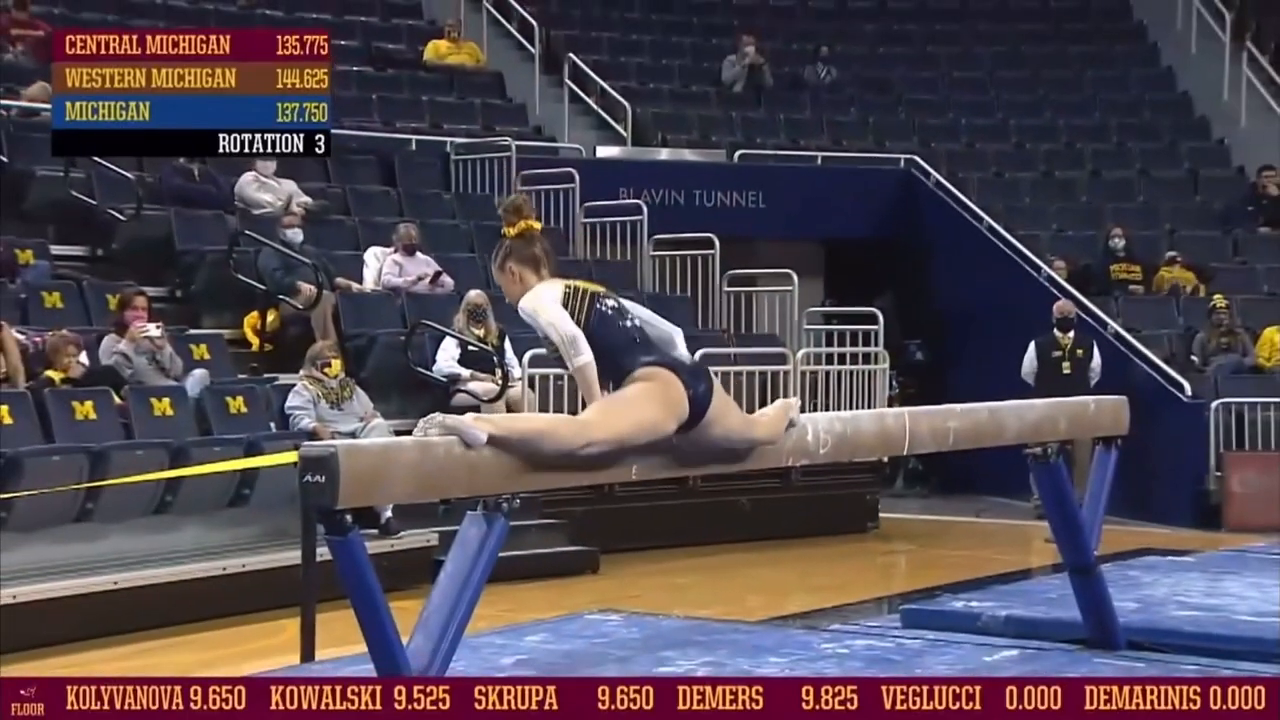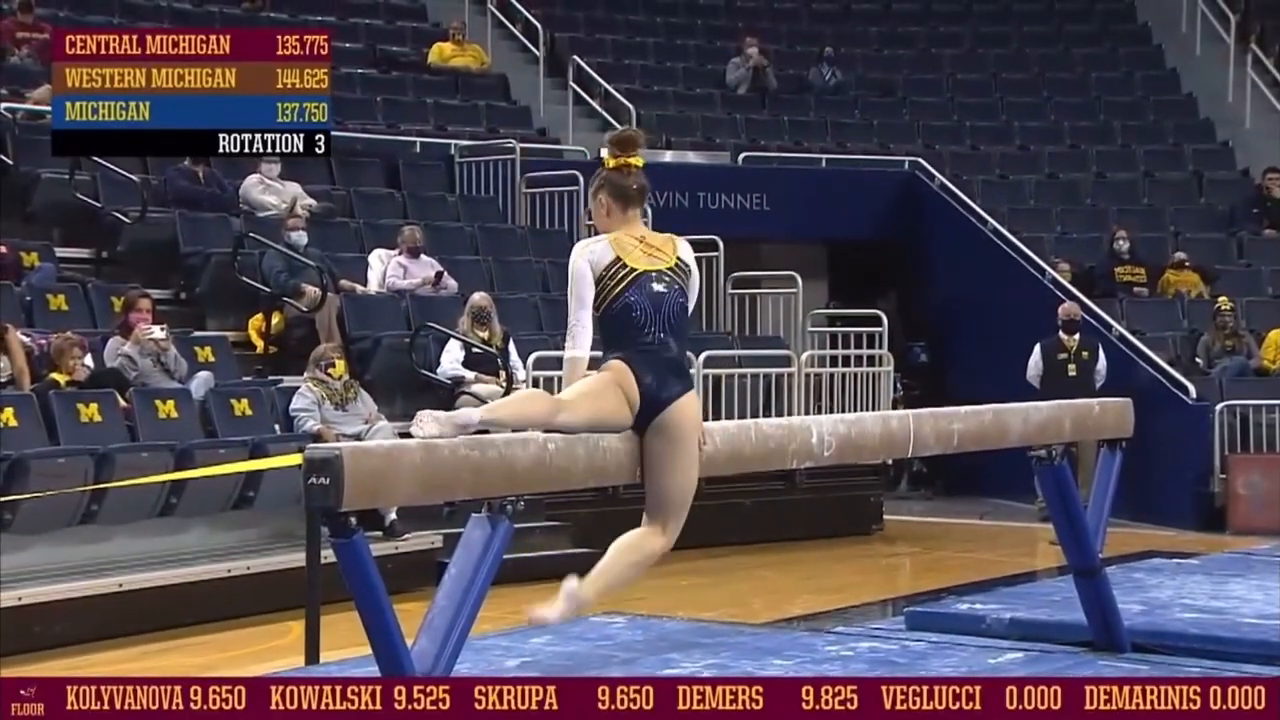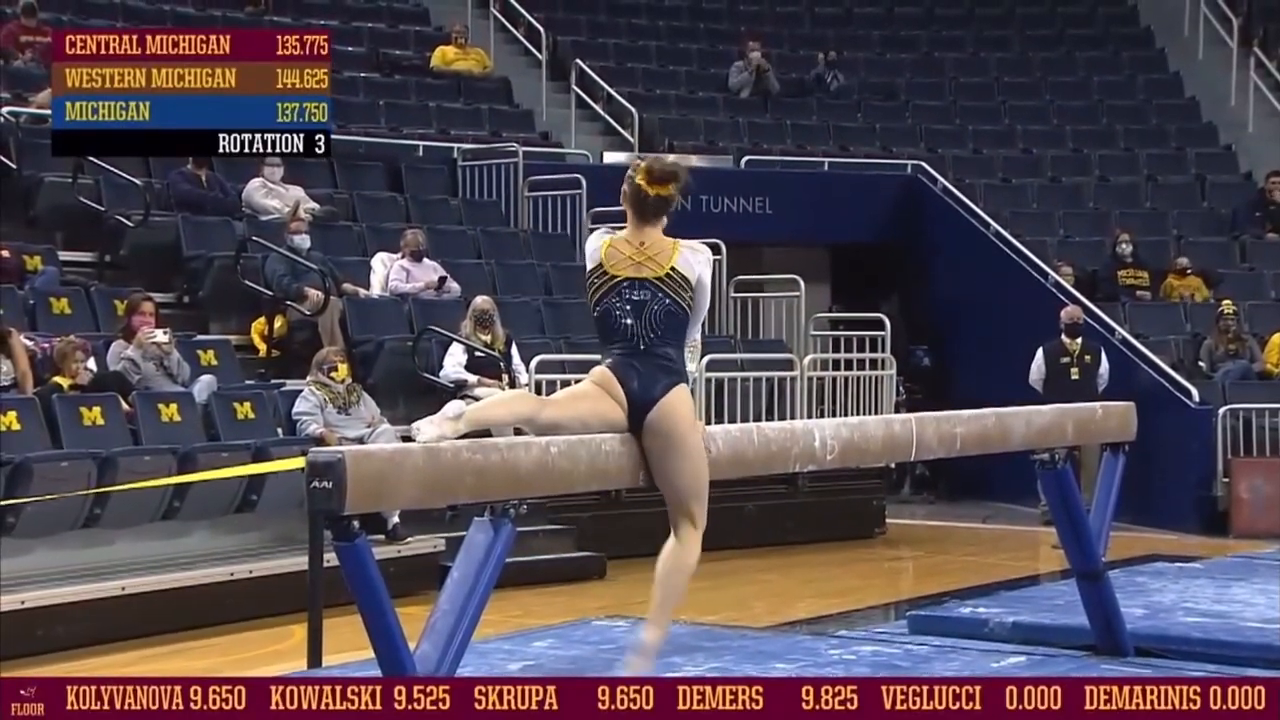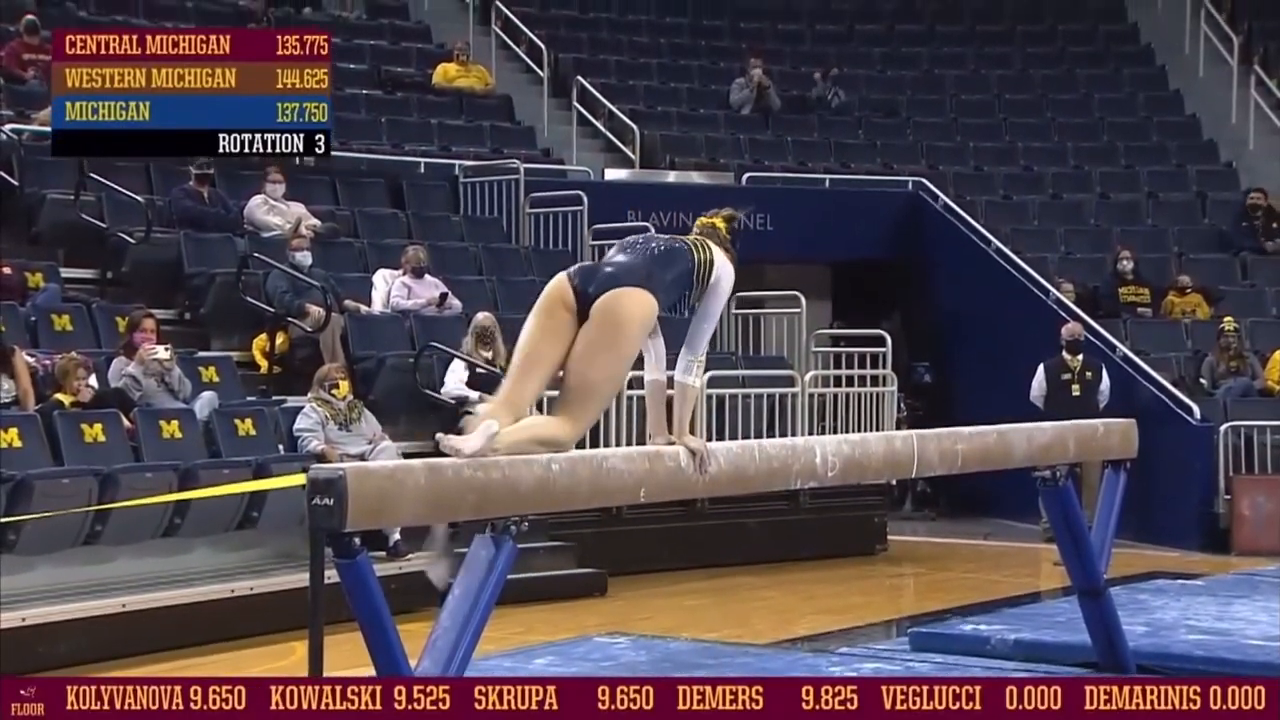
dt=1s
person 1, frame 1
left shoulder: (535, 299)
right shoulder: (594, 293)
left elbow: (575, 345)
right elbow: (672, 334)
left wrist: (598, 409)
left hip: (659, 391)
right hip: (694, 383)
left ankle: (475, 425)
person 1, frame 2
left shoulder: (591, 251)
right shoulder: (683, 252)
left elbow: (578, 345)
left wrist: (565, 405)
left hip: (626, 382)
right hip: (678, 391)
right knee: (662, 529)
left ankle: (469, 418)
person 1, frame 3
left shoulder: (597, 246)
right shoulder: (696, 258)
left hip: (614, 384)
right hip: (665, 394)
right knee: (689, 522)
left ankle: (461, 417)
right ankle: (653, 633)
person 1, frame 4
left shoulder: (651, 247)
right shoulder: (721, 266)
left elbow: (653, 350)
right elbow: (693, 355)
left wrist: (660, 432)
right wrist: (682, 432)
left hip: (570, 284)
right hip: (623, 301)
left knee: (511, 401)
right knee: (566, 426)
right ankle: (490, 443)
person 2, frame 1
left shoulder: (1087, 344)
right shoulder: (1039, 345)
left elbow: (1095, 372)
right elbow: (1028, 373)
left wrist: (1082, 389)
right wrist: (1043, 389)
left knee: (1081, 457)
right ankle: (1041, 501)
person 2, frame 2
left shoulder: (1093, 347)
right shoulder: (1044, 347)
left elbow: (1100, 375)
right elbow: (1033, 375)
left wrist: (1087, 391)
right wrist: (1049, 392)
left knee: (1086, 460)
right ankle: (1045, 503)
person 2, frame 3
left shoulder: (1096, 350)
right shoulder: (1047, 351)
left elbow: (1103, 379)
right elbow: (1035, 380)
left wrist: (1089, 396)
right wrist: (1053, 396)
left knee: (1089, 464)
left ankle: (1088, 507)
right ankle: (1048, 508)
person 2, frame 4
left shoulder: (1097, 367)
right shoulder: (1047, 368)
left elbow: (1104, 395)
right elbow: (1036, 397)
left wrist: (1086, 412)
right wrist: (1054, 413)
left knee: (1091, 481)
left ankle: (1090, 524)
right ankle: (1050, 525)
person 3, frame 1
left shoulder: (350, 385)
right shoulder: (304, 390)
left elbow: (370, 410)
right elbow: (299, 418)
left wrist: (372, 416)
right wrist: (317, 428)
left hip: (362, 431)
right hip: (334, 438)
person 3, frame 2
left shoulder: (354, 388)
right shoulder: (309, 391)
left elbow: (375, 412)
right elbow: (303, 421)
left wrist: (376, 418)
right wrist: (321, 430)
left hip: (367, 435)
right hip: (338, 440)
left knee: (384, 429)
person 3, frame 3
left shoulder: (357, 392)
right shoulder: (312, 395)
left elbow: (378, 417)
right elbow: (306, 424)
left wrist: (379, 423)
right wrist: (323, 434)
left hip: (370, 439)
right hip: (340, 444)
left knee: (386, 432)
person 3, frame 4
left shoulder: (358, 408)
right shoulder: (313, 411)
left elbow: (379, 434)
right elbow: (307, 441)
left wrist: (380, 439)
right wrist: (324, 450)
left hip: (371, 456)
right hip: (342, 461)
left knee: (388, 449)
